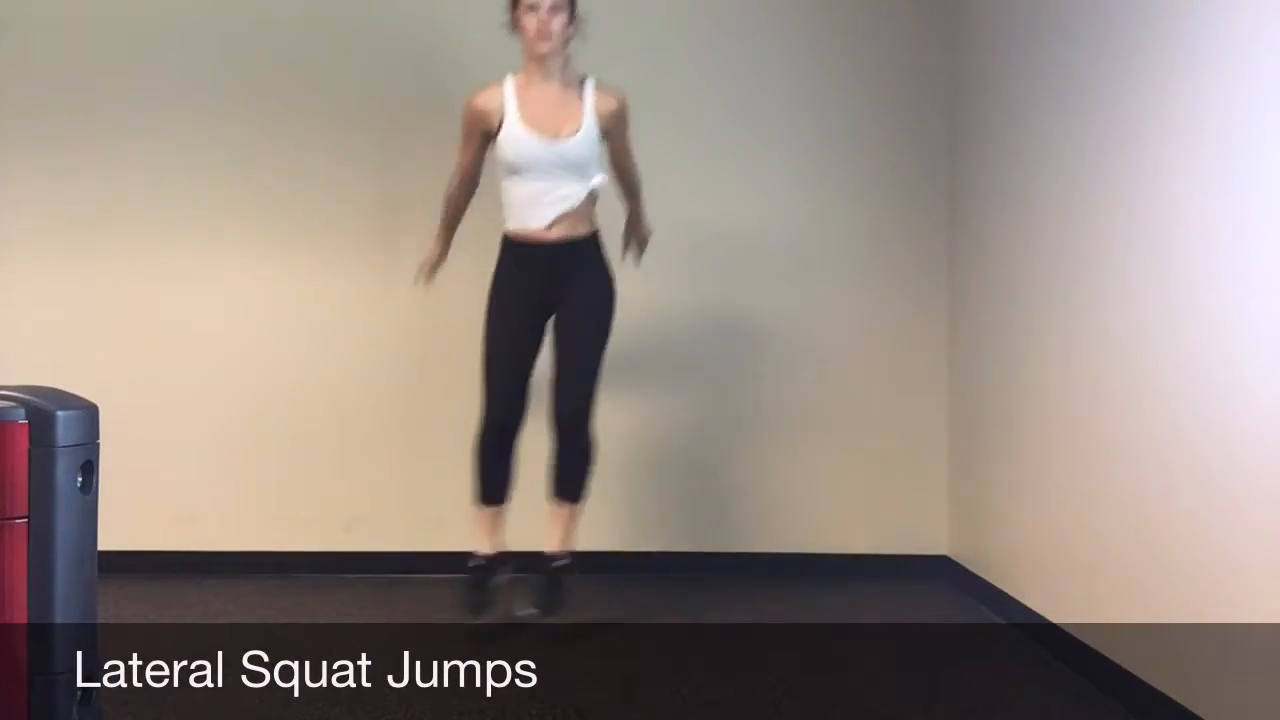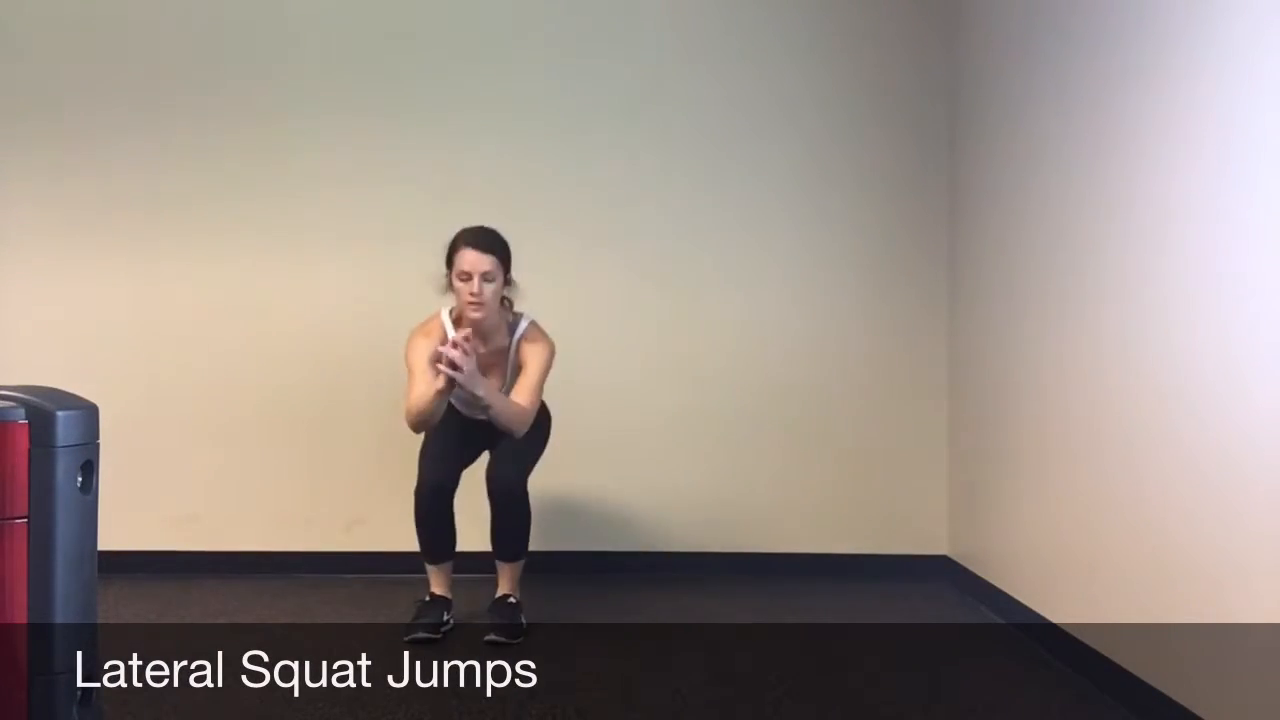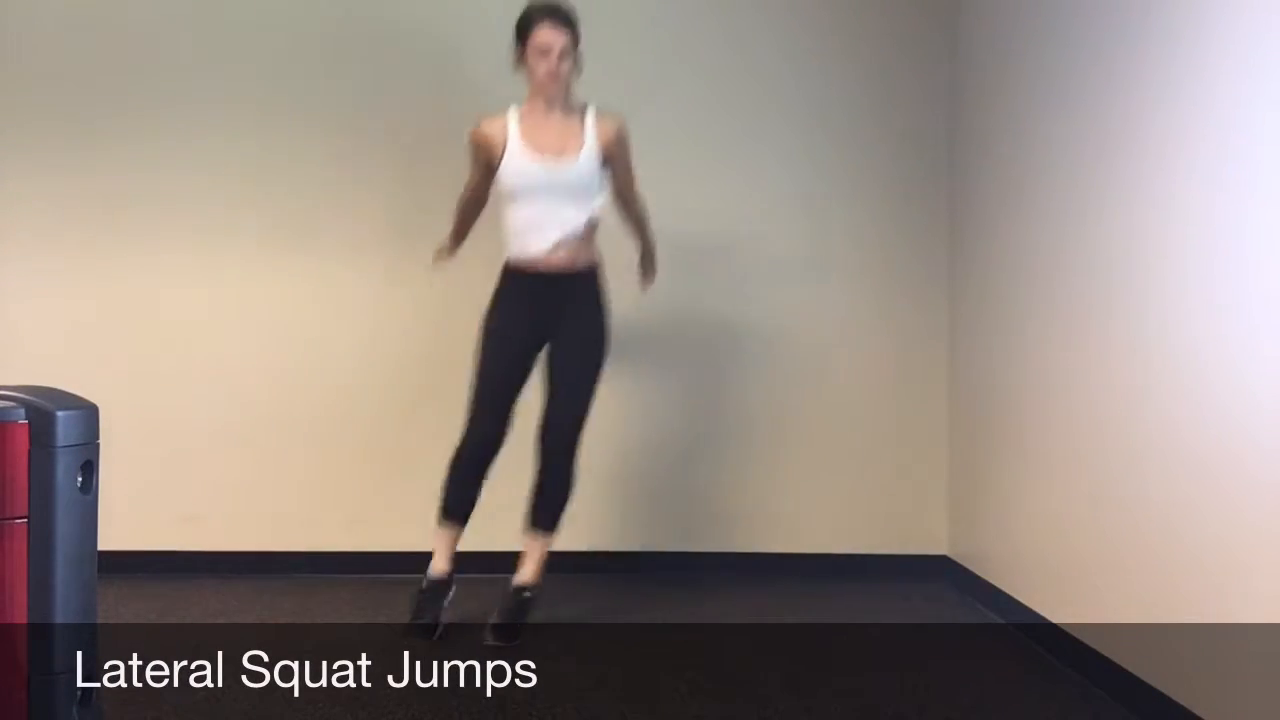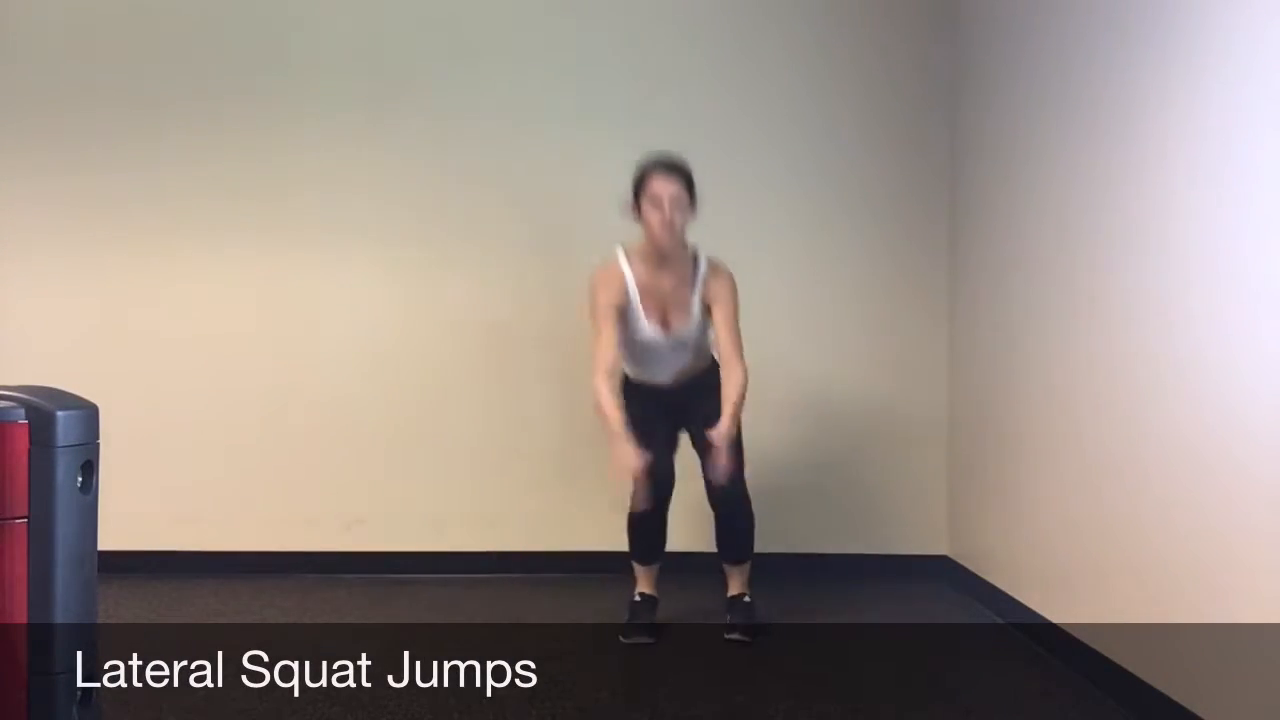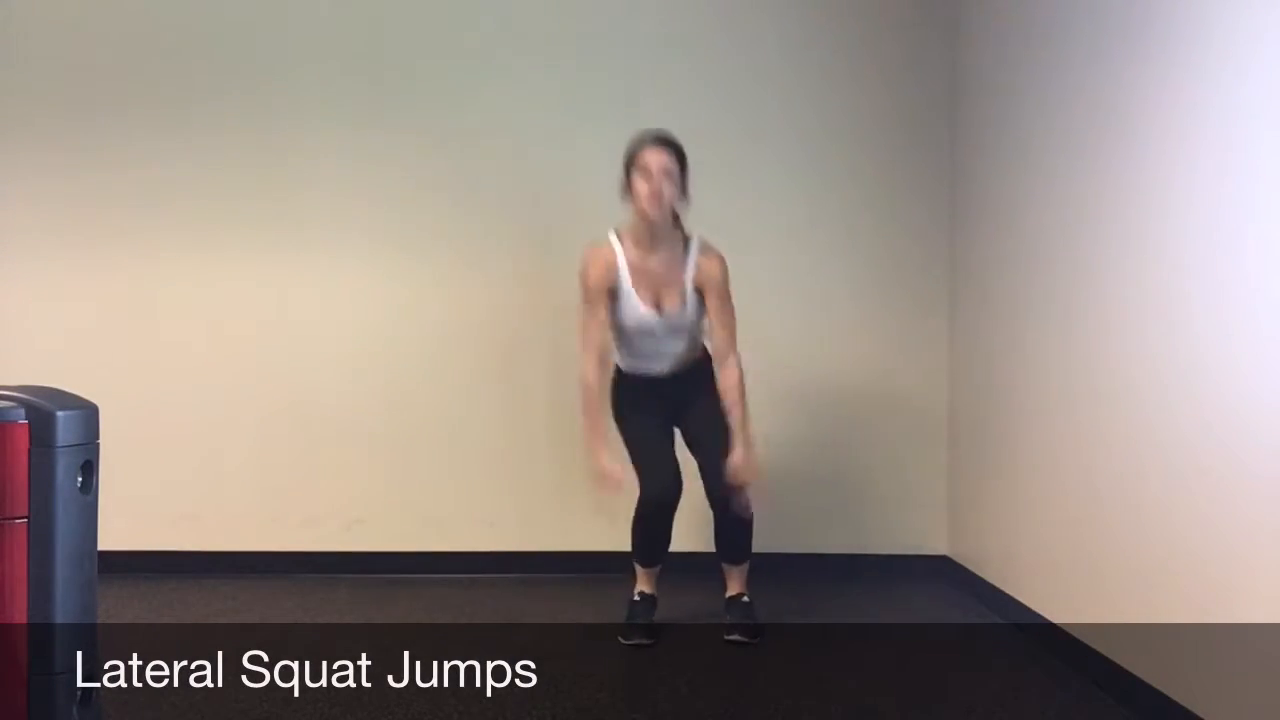
dt=0.5s
person 1, frame 1
left shoulder: (605, 103)
right shoulder: (490, 105)
left elbow: (624, 168)
right elbow: (465, 180)
left wrist: (638, 221)
right wrist: (441, 244)
left hip: (584, 268)
right hip: (519, 268)
left knee: (572, 414)
right knee: (501, 414)
left ankle: (557, 554)
right ankle: (486, 553)
person 1, frame 2
left shoulder: (533, 341)
right shoulder: (430, 336)
left elbow: (521, 418)
right elbow: (416, 414)
left wrist: (480, 391)
right wrist: (443, 384)
left hip: (516, 423)
right hip: (458, 420)
left knee: (505, 483)
right knee: (431, 487)
left ankle: (508, 597)
right ankle: (438, 596)
person 1, frame 3
left shoulder: (604, 131)
right shoulder: (495, 134)
left elbow: (628, 197)
right elbow: (473, 197)
left wrist: (647, 246)
right wrist: (452, 242)
left hip: (579, 302)
right hip: (516, 294)
left knee: (560, 439)
right knee: (483, 431)
left ankle: (528, 579)
right ankle: (440, 570)
person 1, frame 4
left shoulder: (715, 278)
right shoulder: (611, 279)
left elbow: (733, 366)
right elbow: (603, 372)
left wrist: (727, 430)
right wrist: (621, 446)
left hip: (700, 389)
right hip: (643, 393)
left knee: (726, 478)
right knee: (651, 485)
left ankle: (739, 594)
right ankle: (644, 593)
person 1, frame 5
left shoulder: (707, 263)
right shoulder: (603, 260)
left elbow: (727, 357)
right elbow: (594, 359)
left wrist: (742, 442)
right wrist: (598, 444)
left hip: (695, 383)
right hip: (635, 389)
left knee: (728, 486)
right knee: (660, 487)
left ankle: (737, 595)
right ankle: (643, 593)
